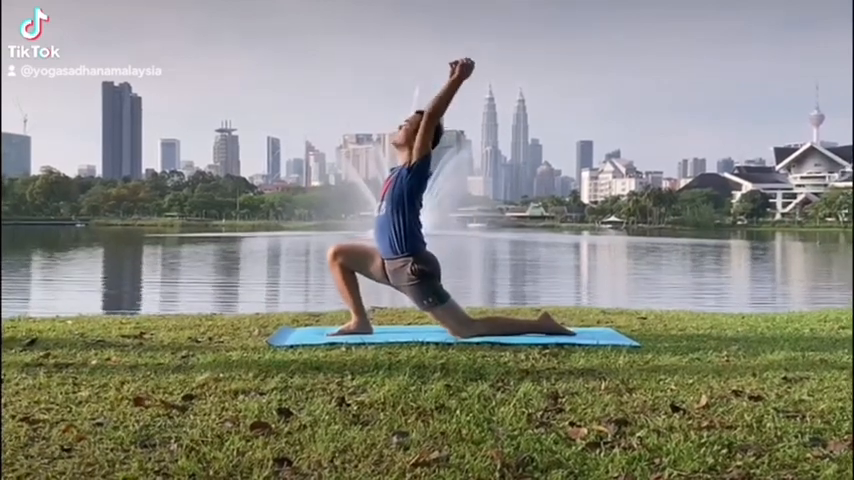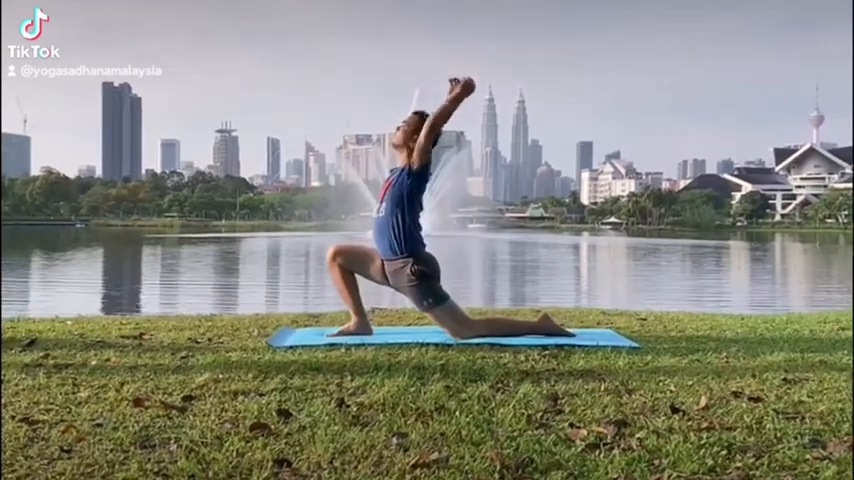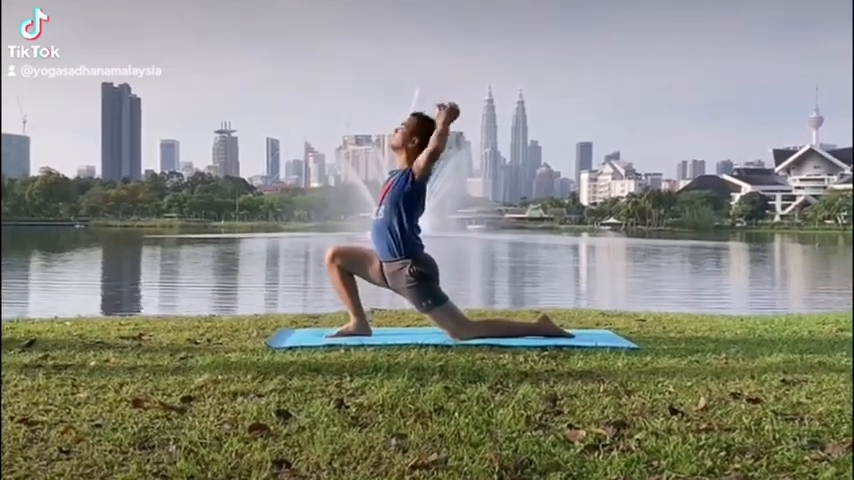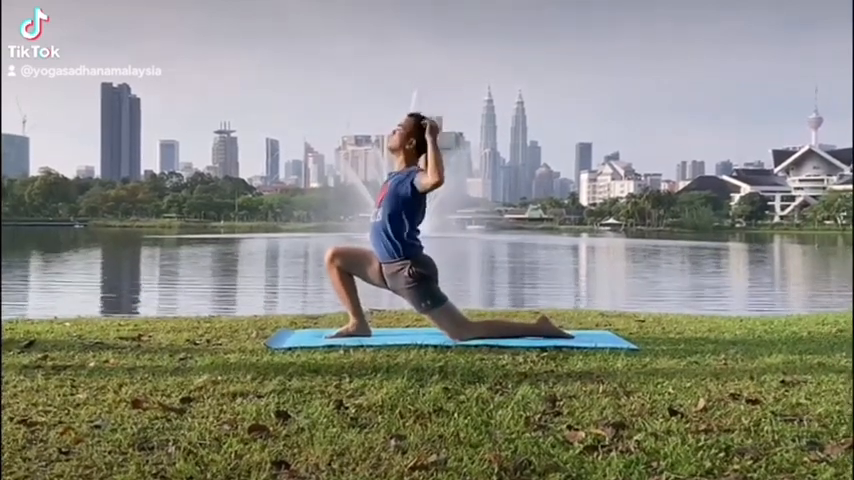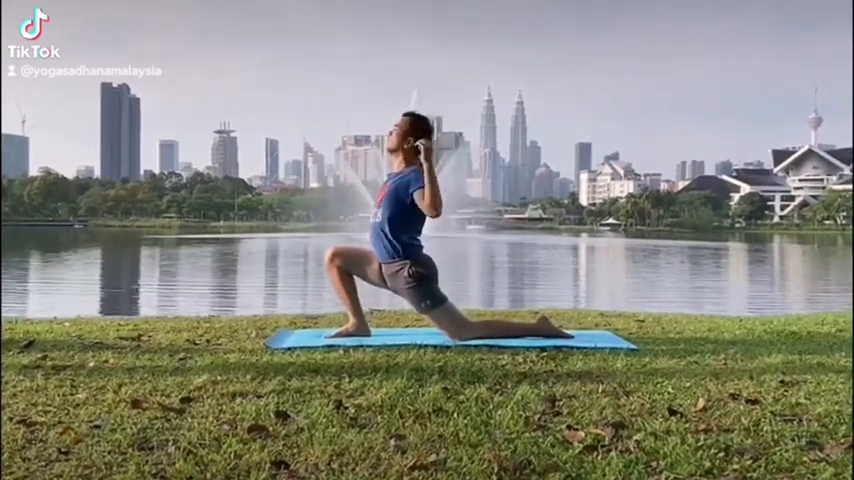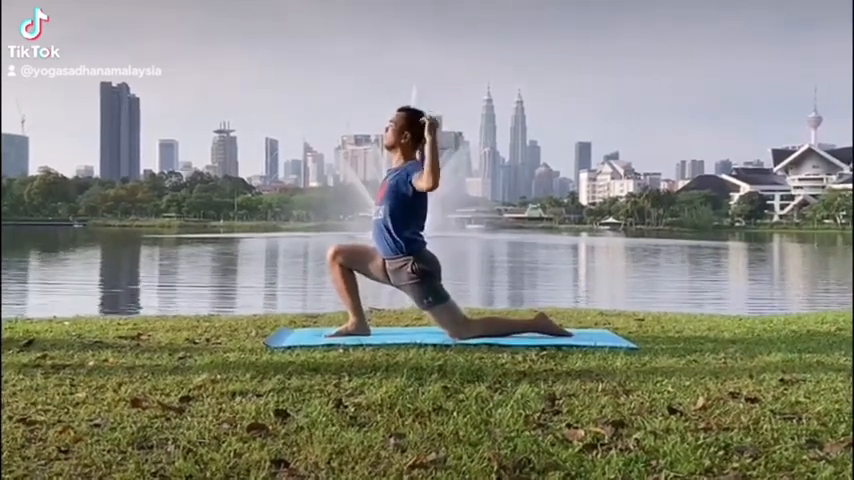
dt=0.3s
person 1, frame 1
left shoulder: (415, 169)
right shoulder: (403, 170)
left elbow: (430, 119)
right elbow: (430, 118)
left wrist: (456, 81)
right wrist: (454, 80)
left hip: (412, 268)
right hip: (391, 262)
left knee: (466, 329)
right knee: (337, 255)
left ankle: (540, 325)
right ankle: (360, 322)
person 1, frame 2
left shoulder: (414, 171)
right shoulder: (402, 171)
left elbow: (431, 127)
right elbow: (431, 126)
left wrist: (457, 97)
right wrist: (453, 97)
left hip: (411, 268)
right hip: (391, 264)
left knee: (464, 330)
right knee: (336, 255)
left ankle: (539, 326)
right ankle: (360, 322)
person 1, frame 3
left shoulder: (413, 174)
right shoulder: (401, 175)
left elbow: (434, 150)
left wrist: (445, 121)
left hip: (410, 270)
right hip: (391, 265)
left knee: (464, 332)
right knee: (336, 257)
left ankle: (538, 327)
right ankle: (359, 323)
person 1, frame 4
left shoulder: (411, 177)
right shoulder: (398, 176)
left elbow: (436, 178)
left wrist: (431, 139)
left hip: (409, 271)
right hip: (389, 266)
left knee: (463, 332)
right knee: (335, 257)
left ankle: (536, 328)
right ankle: (358, 323)
person 1, frame 5
left shoulder: (414, 177)
right shoulder: (398, 176)
left elbow: (434, 209)
left wrist: (427, 162)
left hip: (409, 271)
right hip: (389, 266)
left knee: (463, 332)
right knee: (335, 257)
left ankle: (536, 328)
right ankle: (358, 324)
person 1, frame 6
left shoulder: (412, 170)
right shoulder: (398, 171)
left elbow: (431, 182)
left wrist: (431, 138)
left hip: (413, 266)
right hip: (391, 262)
left knee: (463, 330)
right knee: (337, 255)
left ankle: (534, 324)
right ankle: (358, 322)
